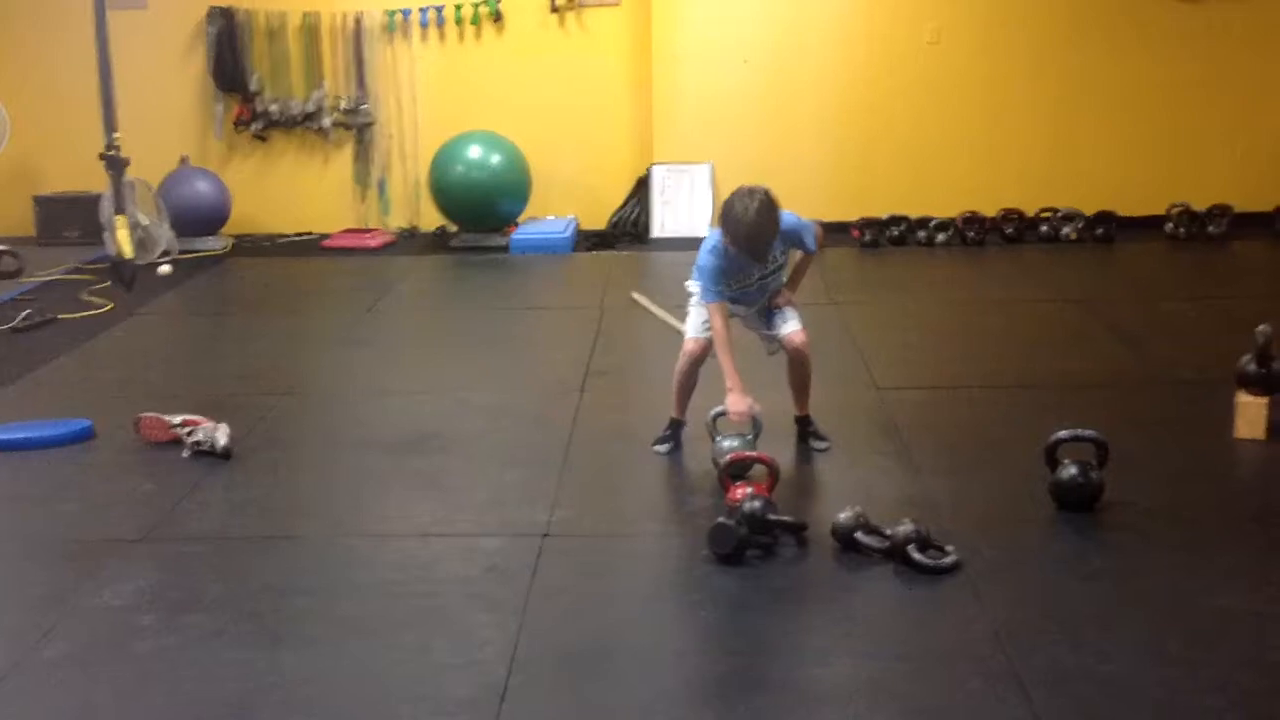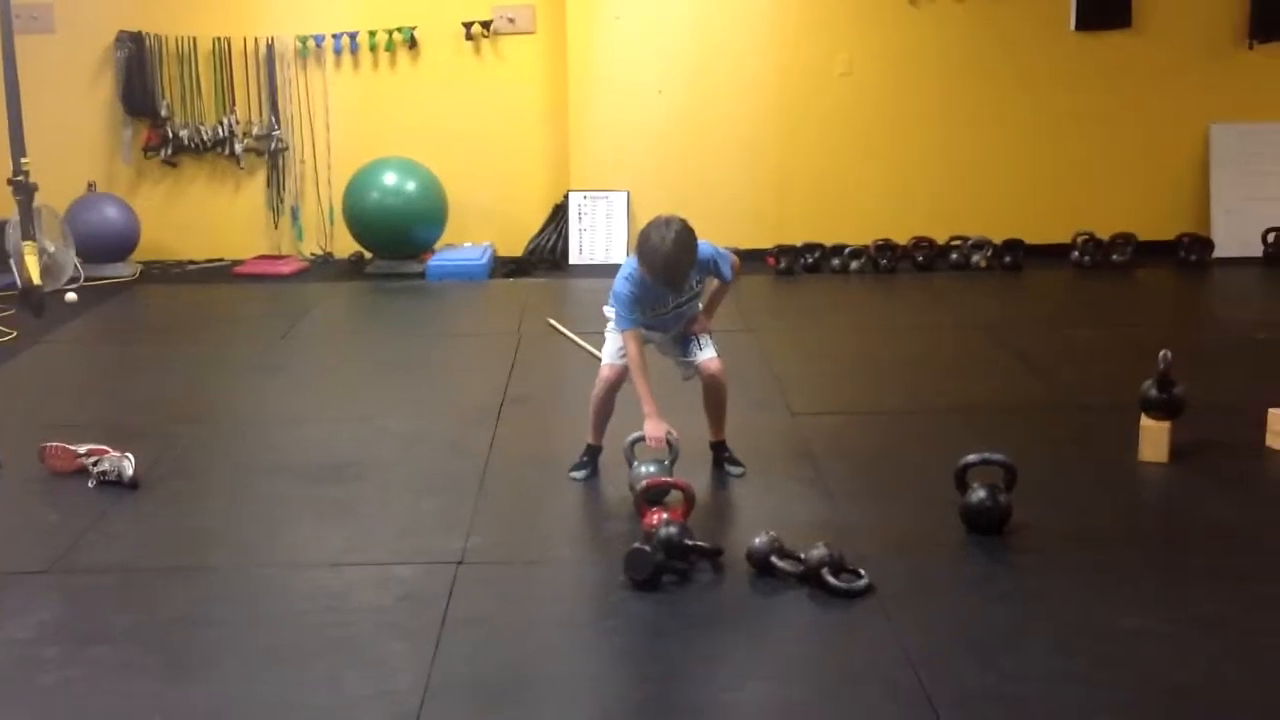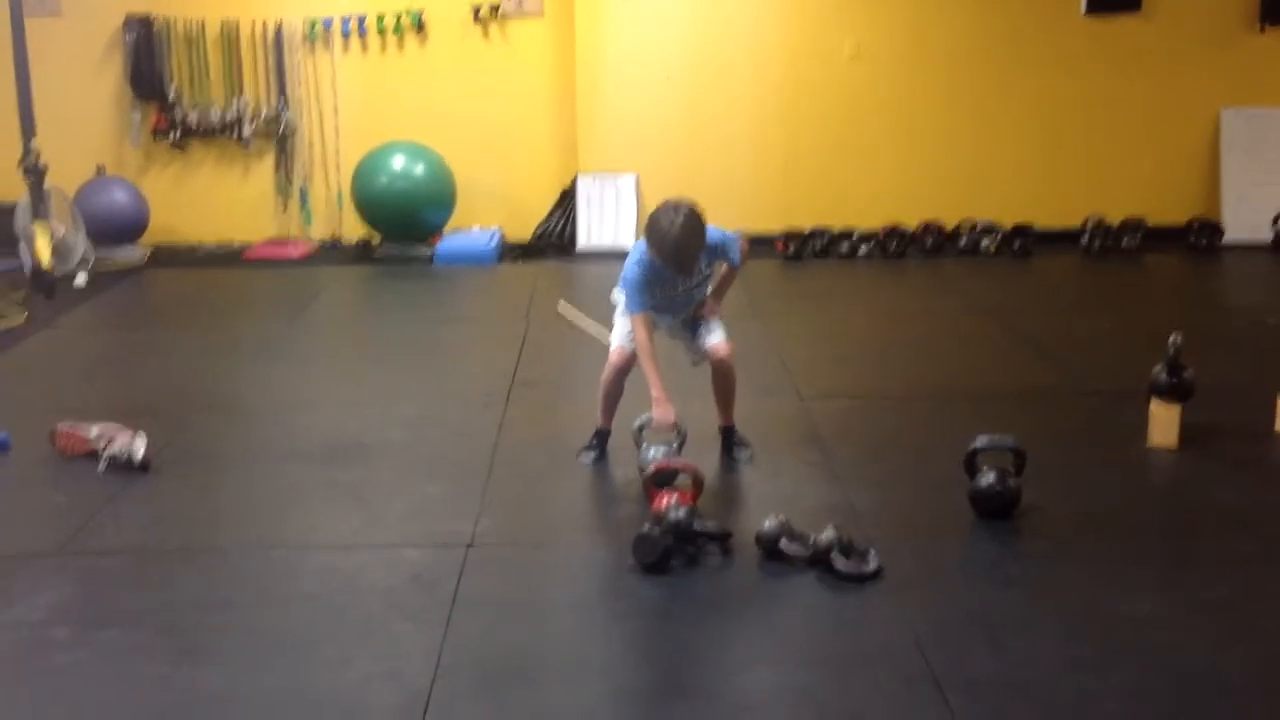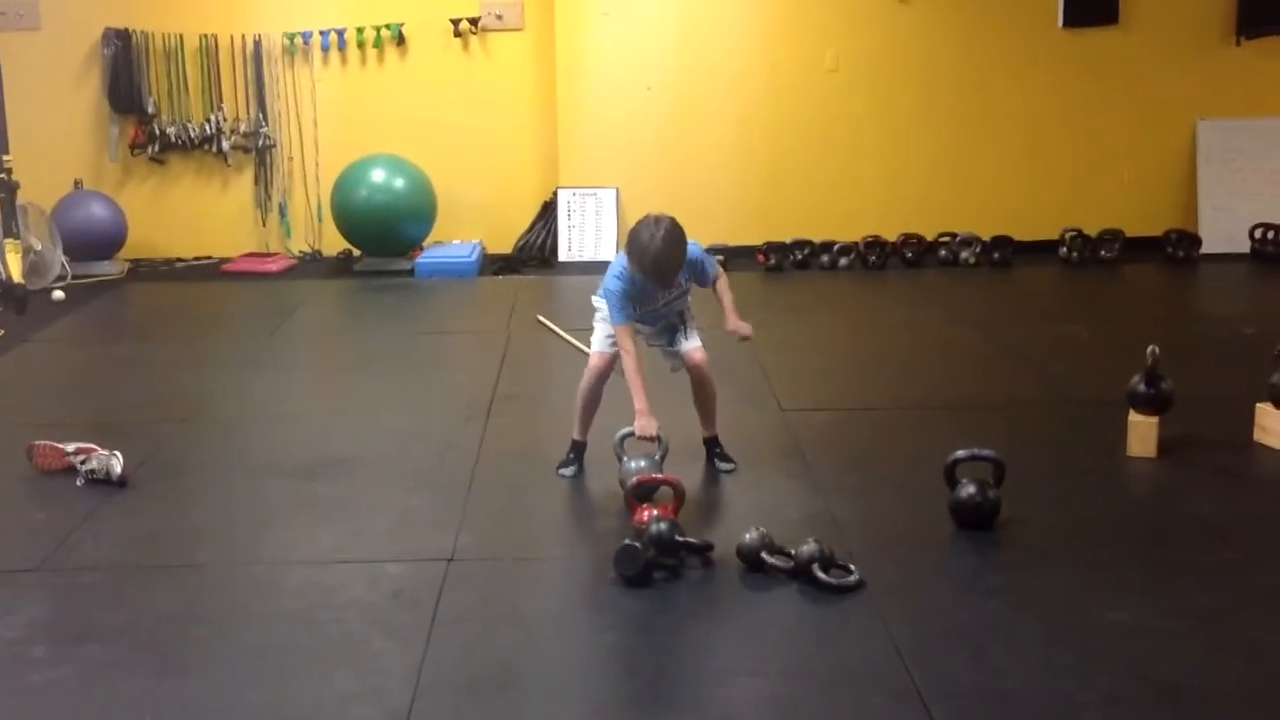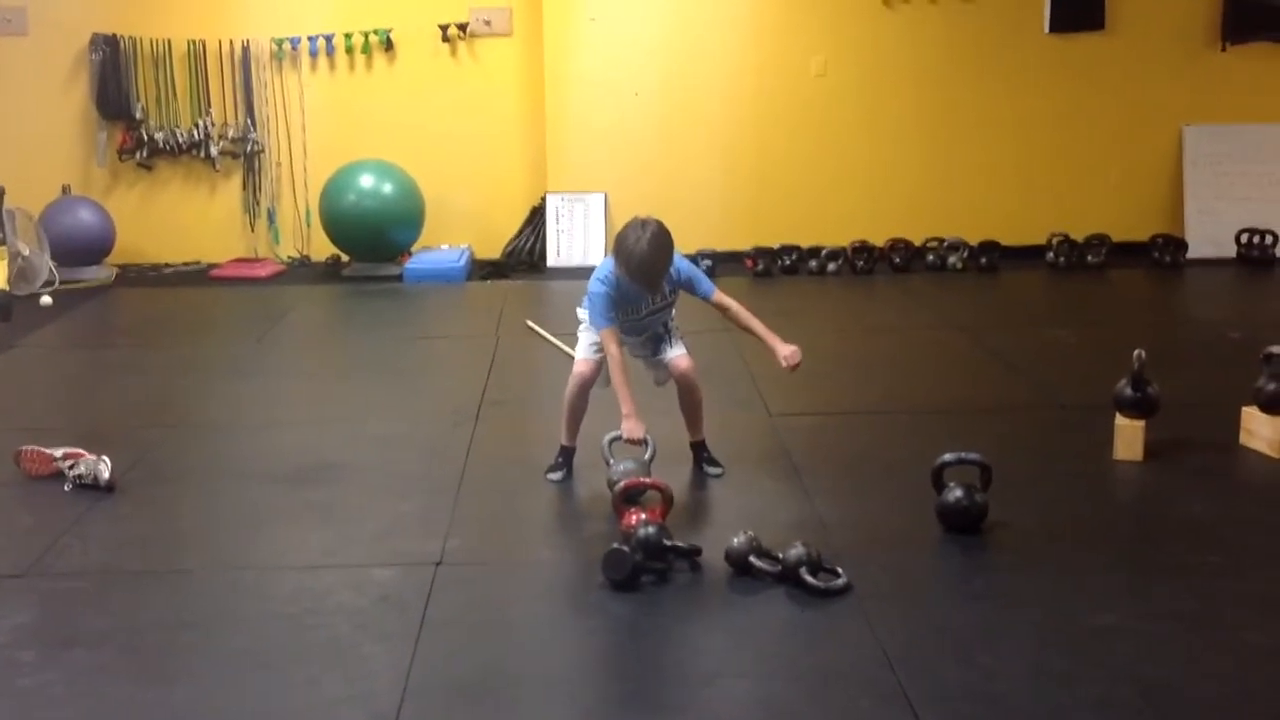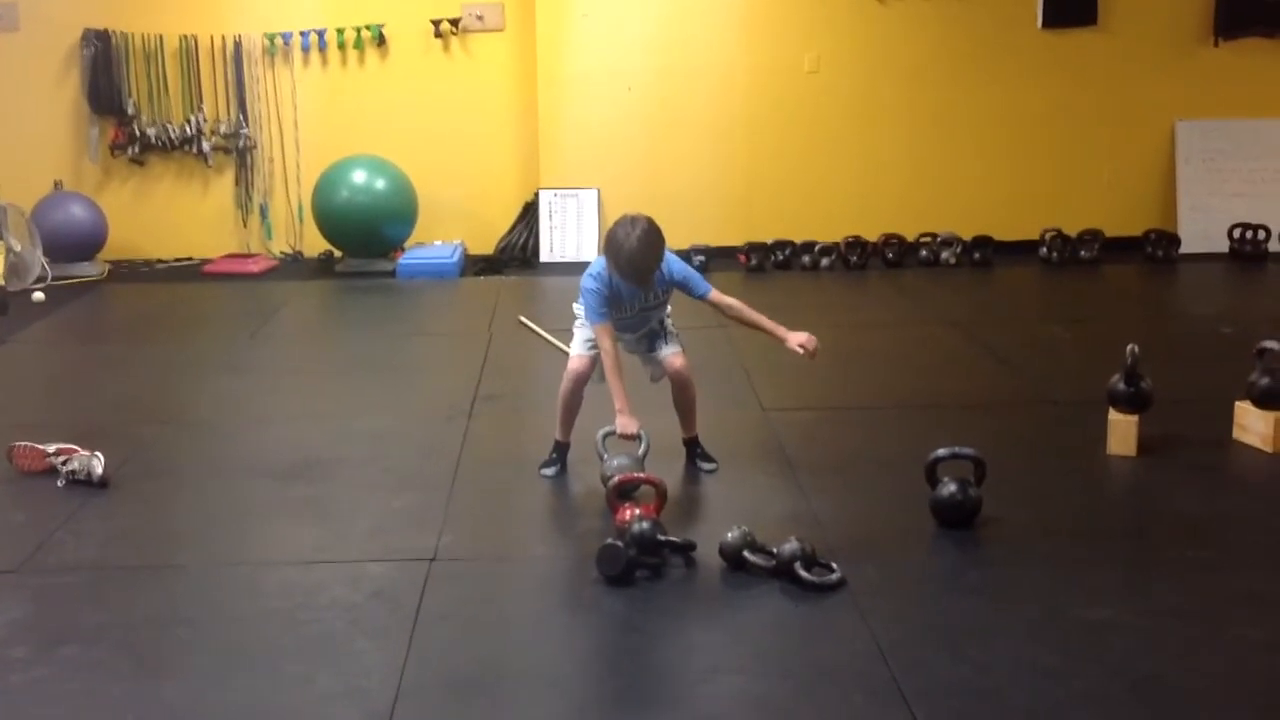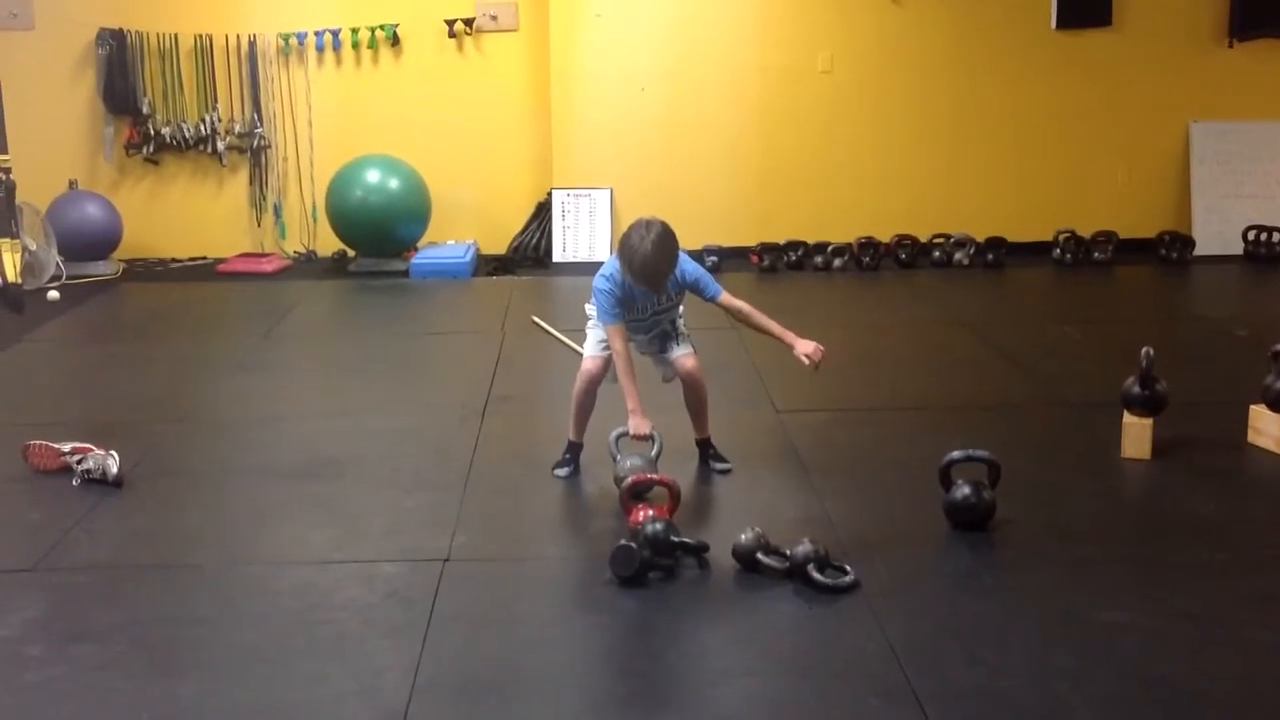
dt=0.7s
person 1, frame 1
left shoulder: (788, 226)
right shoulder: (712, 253)
left elbow: (816, 236)
right elbow: (718, 322)
left wrist: (790, 288)
right wrist: (734, 389)
left hip: (767, 295)
right hip: (714, 296)
left knee: (798, 344)
right knee: (692, 350)
left ankle: (804, 422)
right ankle: (675, 425)
person 1, frame 2
left shoulder: (705, 255)
right shoulder: (628, 282)
left elbow: (732, 266)
right elbow: (633, 349)
left wrist: (706, 314)
right wrist: (651, 415)
left hip: (684, 322)
right hip: (632, 323)
left knee: (713, 372)
right knee: (609, 377)
left ankle: (719, 448)
right ankle: (592, 450)
person 1, frame 3
left shoulder: (714, 240)
right shoulder: (638, 264)
left elbow: (740, 251)
right elbow: (641, 333)
left wrist: (715, 298)
right wrist: (659, 398)
left hip: (692, 305)
right hip: (641, 306)
left knee: (722, 356)
right knee: (618, 360)
left ankle: (728, 432)
right ankle: (601, 433)
person 1, frame 4
left shoulder: (692, 256)
right shoulder: (619, 276)
left elbow: (717, 276)
right elbow: (628, 348)
left wrist: (731, 318)
right wrist: (643, 411)
left hip: (670, 314)
right hip: (619, 314)
left knee: (698, 363)
right knee: (598, 367)
left ankle: (713, 443)
right ankle: (577, 446)
person 1, frame 5
left shoulder: (677, 267)
right shoulder: (603, 282)
left elbow: (725, 304)
right elbow: (613, 351)
left wrist: (776, 343)
right wrist: (629, 415)
left hip: (654, 327)
right hip: (603, 325)
left knee: (685, 371)
right knee: (582, 374)
left ankle: (699, 449)
right ankle: (565, 451)
person 1, frame 6
left shoulder: (669, 266)
right shoulder: (595, 280)
left elbow: (724, 303)
right elbow: (608, 347)
left wrist: (785, 335)
right wrist: (622, 411)
left hip: (649, 324)
right hip: (598, 323)
left knee: (679, 369)
right knee: (577, 371)
left ankle: (692, 444)
right ankle: (560, 448)
person 1, frame 7
left shoulder: (684, 268)
right shoulder: (607, 281)
left elbow: (735, 307)
right elbow: (619, 347)
left wrist: (794, 341)
right wrist: (635, 412)
left hip: (662, 324)
right hip: (611, 323)
left knee: (691, 370)
right knee: (591, 372)
left ankle: (705, 445)
right ankle: (573, 449)
